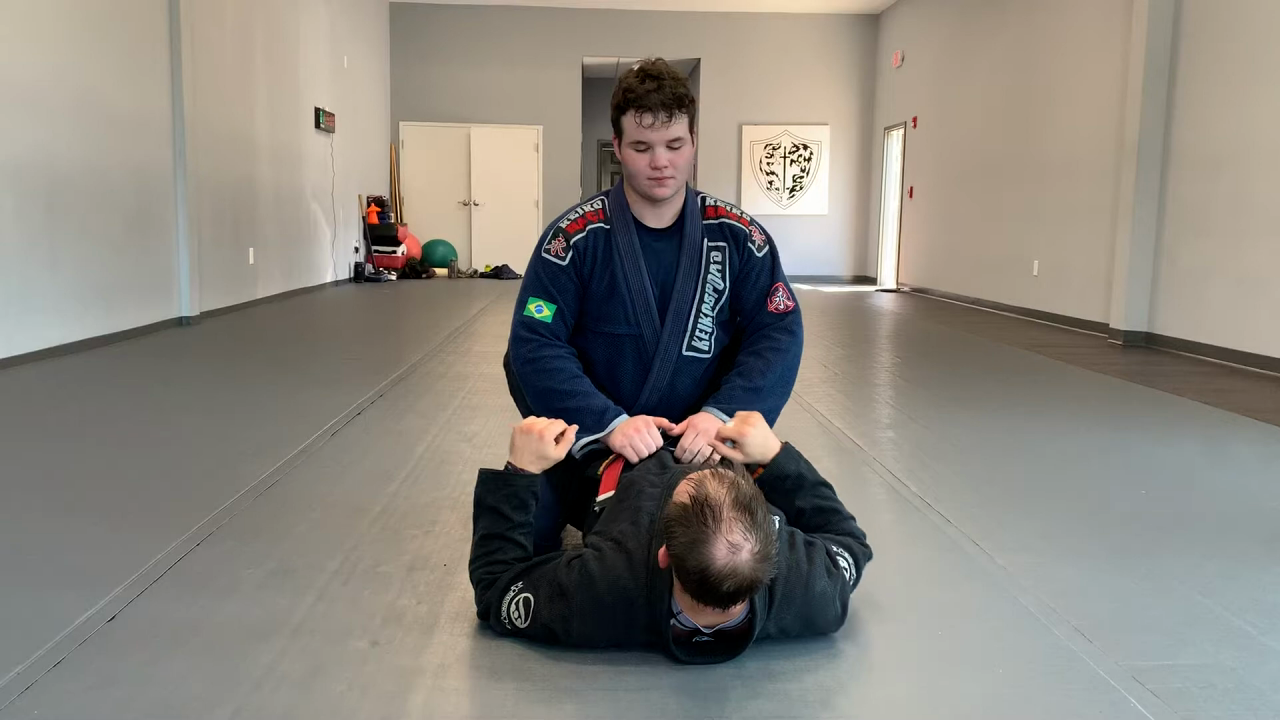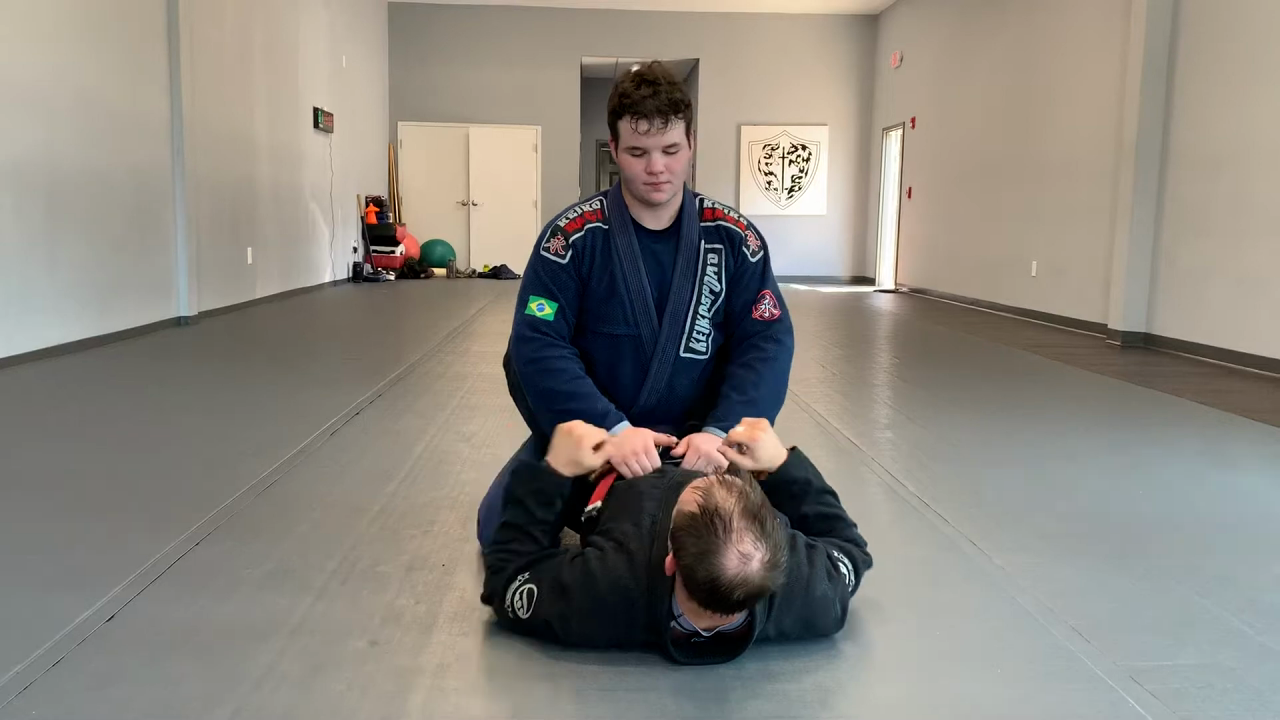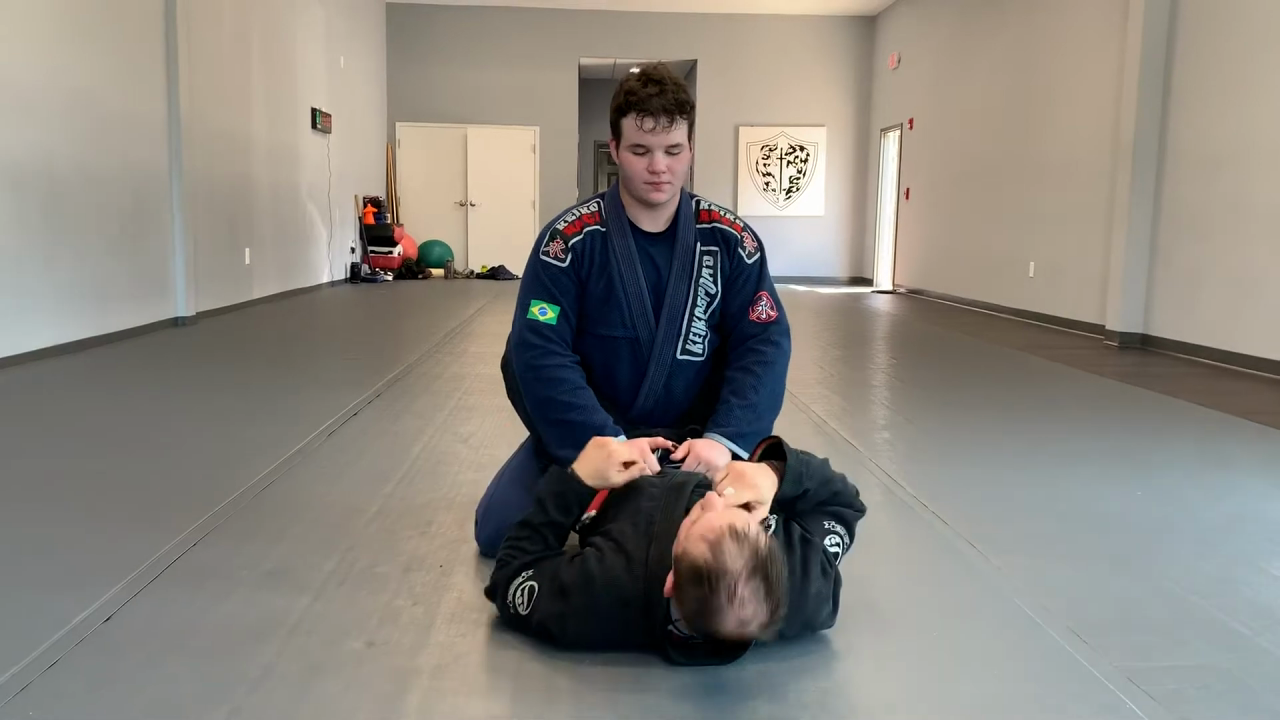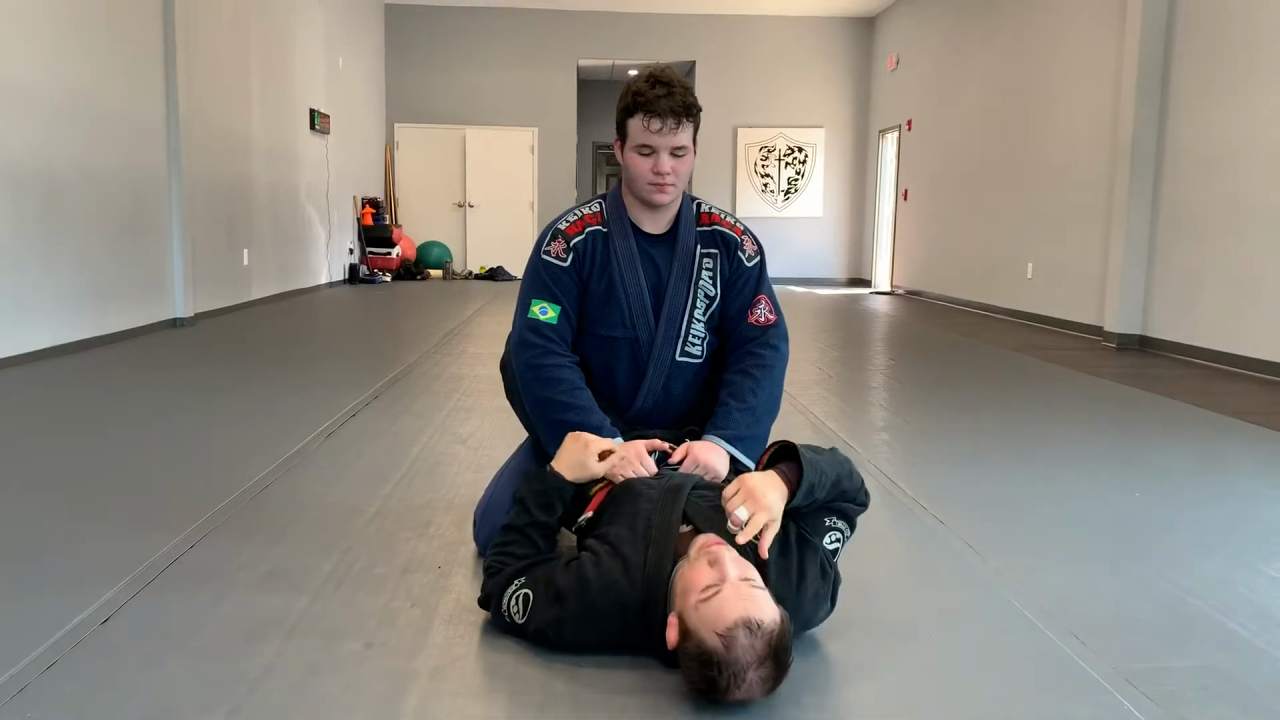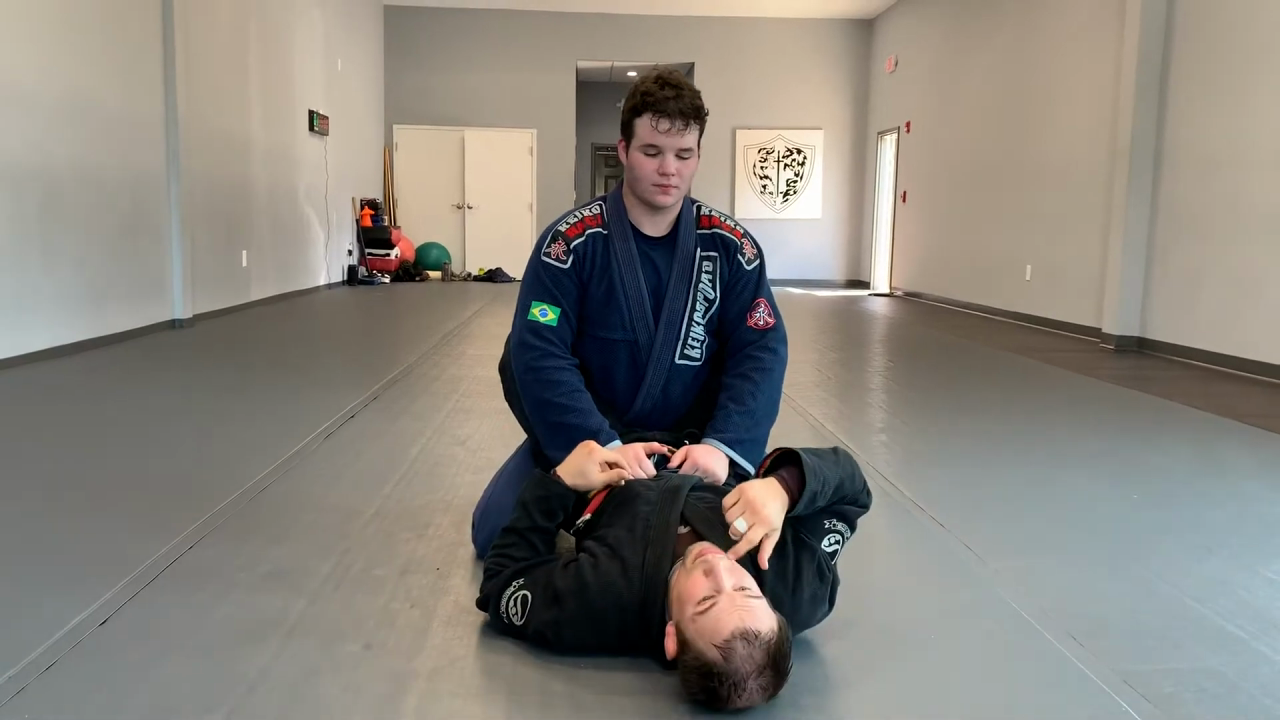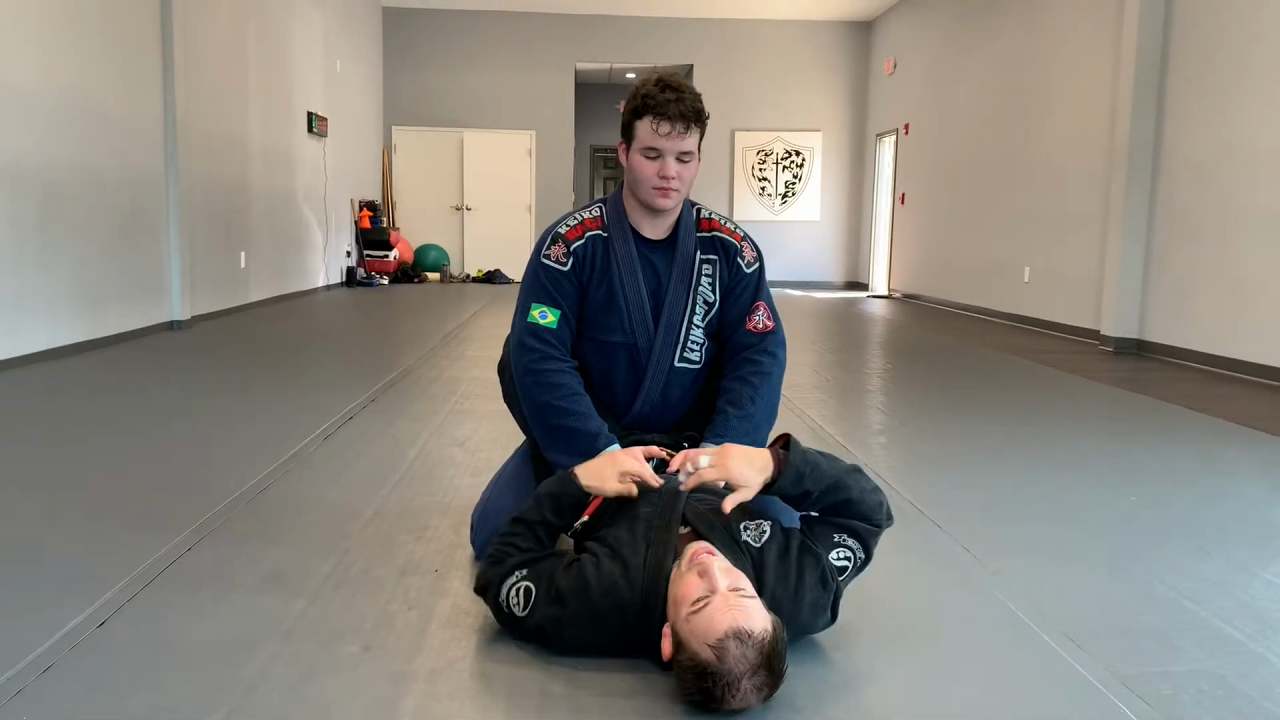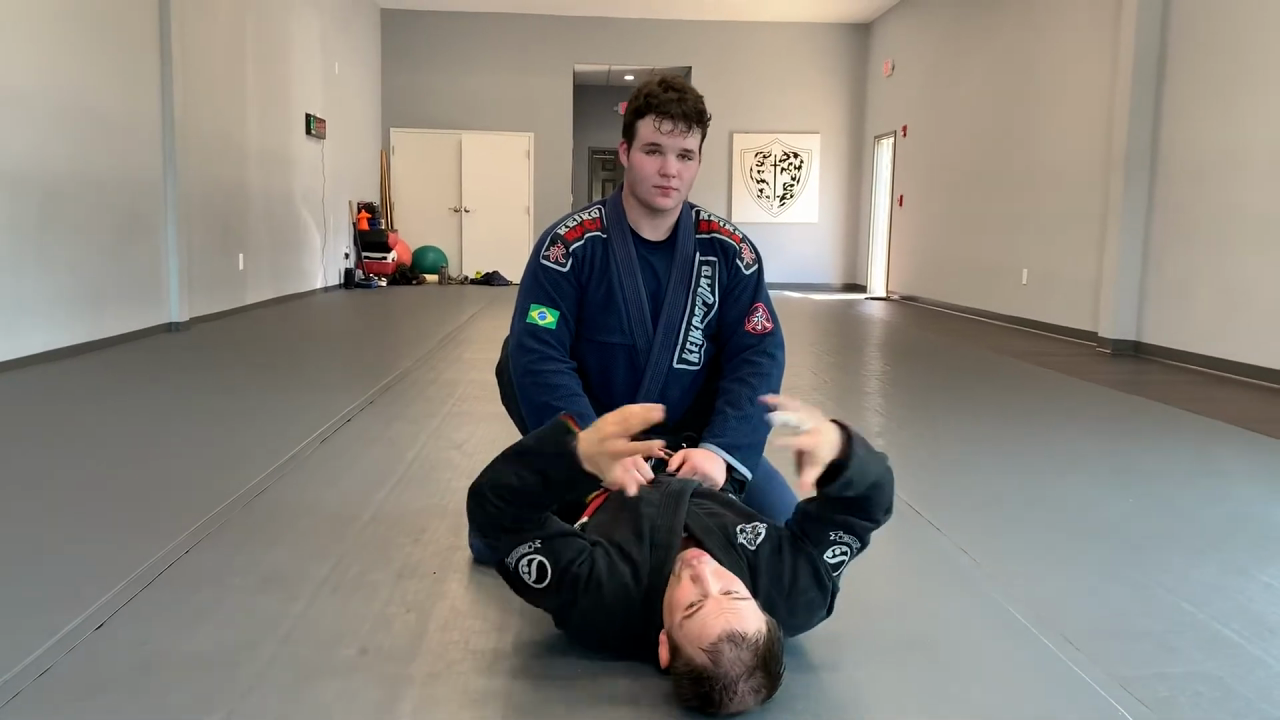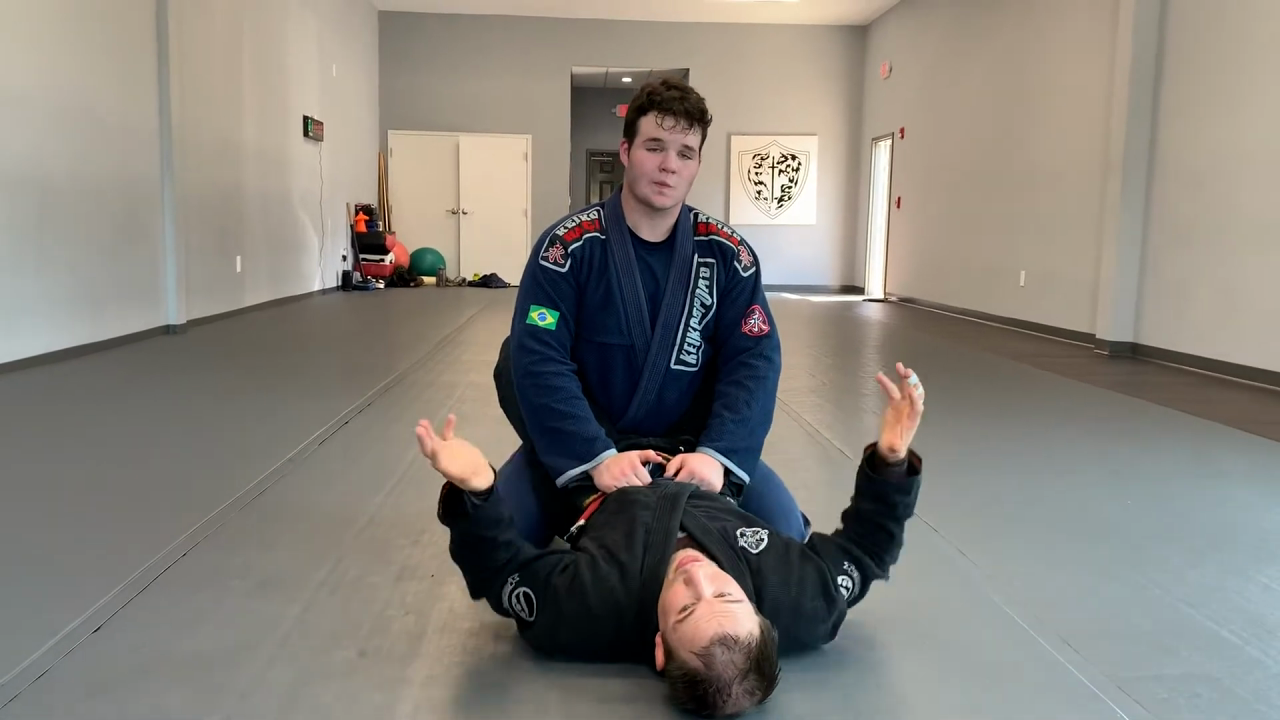
dt=0.3s
person 1, frame 1
left shoulder: (738, 235)
right shoulder: (574, 236)
left elbow: (779, 333)
right elbow: (534, 342)
left wrist: (722, 414)
right wrist: (608, 423)
left hip: (700, 443)
right hip: (590, 437)
person 1, frame 2
left shoulder: (733, 236)
right shoulder: (573, 237)
left elbow: (767, 342)
right elbow: (538, 347)
left wrist: (721, 431)
right wrist: (609, 430)
left hip: (695, 439)
right knee: (502, 529)
person 1, frame 3
left shoulder: (729, 239)
right shoulder: (570, 238)
left elbow: (763, 344)
right elbow: (539, 353)
left wrist: (724, 437)
right wrist: (605, 442)
left hip: (694, 440)
right hip: (585, 438)
right knee: (500, 531)
person 1, frame 4
left shoulder: (728, 242)
right shoulder: (572, 239)
left elbow: (762, 348)
right elbow: (538, 353)
left wrist: (721, 440)
right wrist: (602, 443)
left hip: (693, 438)
right hip: (584, 436)
right knee: (497, 530)
person 1, frame 5
left shoulder: (729, 245)
right shoulder: (572, 240)
left elbow: (761, 351)
right elbow: (538, 355)
left wrist: (721, 444)
right wrist: (602, 447)
left hip: (693, 440)
right hip: (583, 438)
right knee: (497, 532)
person 1, frame 6
left shoulder: (731, 247)
right shoulder: (574, 242)
left elbow: (760, 354)
right elbow: (537, 358)
left wrist: (720, 449)
right wrist: (601, 454)
left hip: (692, 439)
right hip: (584, 442)
left knee: (779, 526)
right knee: (495, 531)
person 1, frame 7
left shoulder: (728, 250)
right shoulder: (570, 243)
left elbow: (757, 356)
right elbow: (538, 357)
left wrist: (718, 449)
left hip: (690, 446)
left knee: (782, 529)
person 1, frame 8
left shoulder: (726, 252)
right shoulder: (571, 244)
left elbow: (754, 359)
right elbow: (536, 358)
left wrist: (717, 453)
right wrist: (597, 455)
left hip: (690, 446)
right hip: (584, 445)
left knee: (782, 532)
person 2, frame 1
left shoulder: (599, 598)
right shoulder: (813, 598)
left elbow: (495, 588)
right elbow: (848, 542)
left wrist: (521, 471)
right wrist: (774, 455)
person 2, frame 2
left shoulder: (595, 601)
right shoulder: (814, 602)
left elbow: (504, 579)
right elbow: (849, 549)
left wrist: (554, 472)
right wrist: (783, 463)
person 2, frame 3
left shoulder: (593, 602)
right shoulder: (808, 599)
left elbow: (510, 580)
right elbow: (841, 504)
left wrist: (578, 479)
right wrist: (776, 472)
person 2, frame 4
left shoulder: (594, 605)
right shoulder: (803, 592)
left elbow: (501, 584)
right elbow: (847, 488)
left wrist: (556, 476)
right wrist: (785, 477)
person 2, frame 5
left shoulder: (595, 610)
right shoulder: (801, 592)
left elbow: (501, 587)
right elbow: (847, 487)
left wrist: (558, 483)
right wrist: (785, 484)
person 2, frame 6
left shoulder: (595, 610)
right shoulder: (801, 598)
left elbow: (497, 573)
right elbow: (867, 507)
left wrist: (573, 485)
right wrist: (777, 464)
person 2, frame 7
left shoulder: (596, 605)
right shoulder: (793, 595)
left elbow: (496, 507)
right elbow: (865, 499)
left wrist: (575, 451)
right wrist: (836, 446)
person 2, frame 8
left shoulder: (586, 612)
right shoulder: (798, 606)
left elbow: (499, 569)
right elbow: (865, 548)
left wrist: (473, 488)
right wrist: (891, 460)
